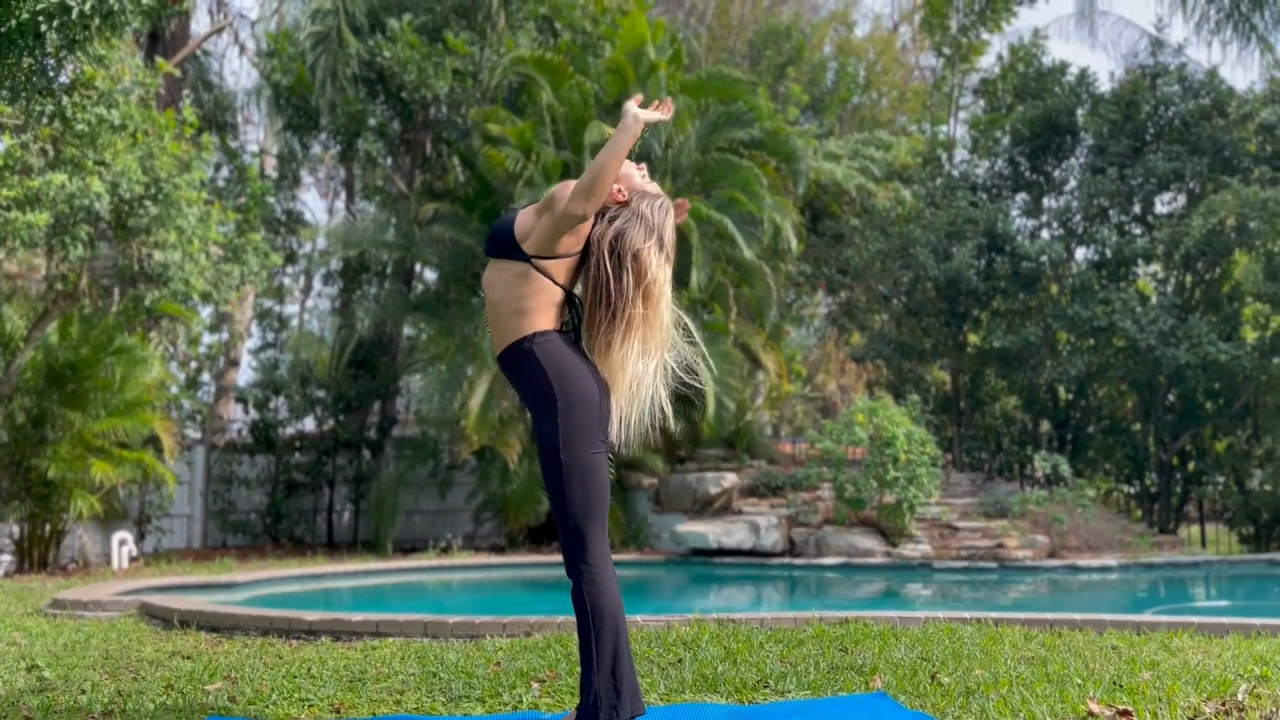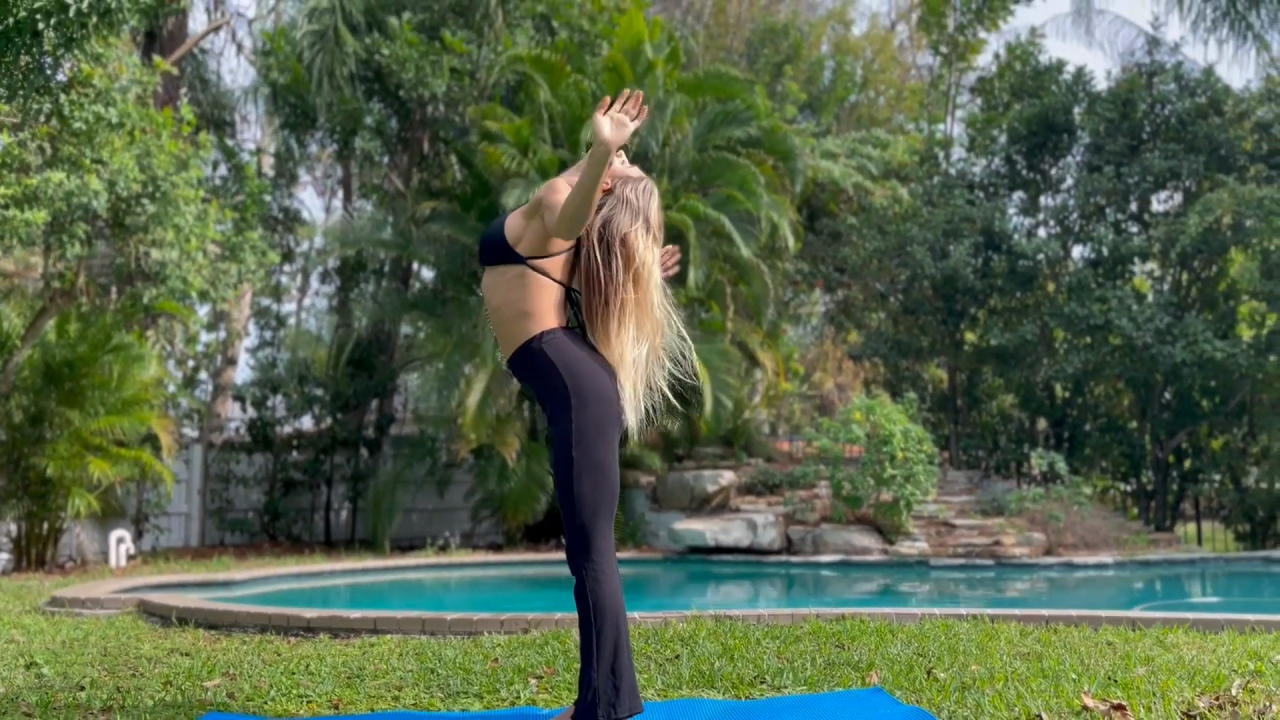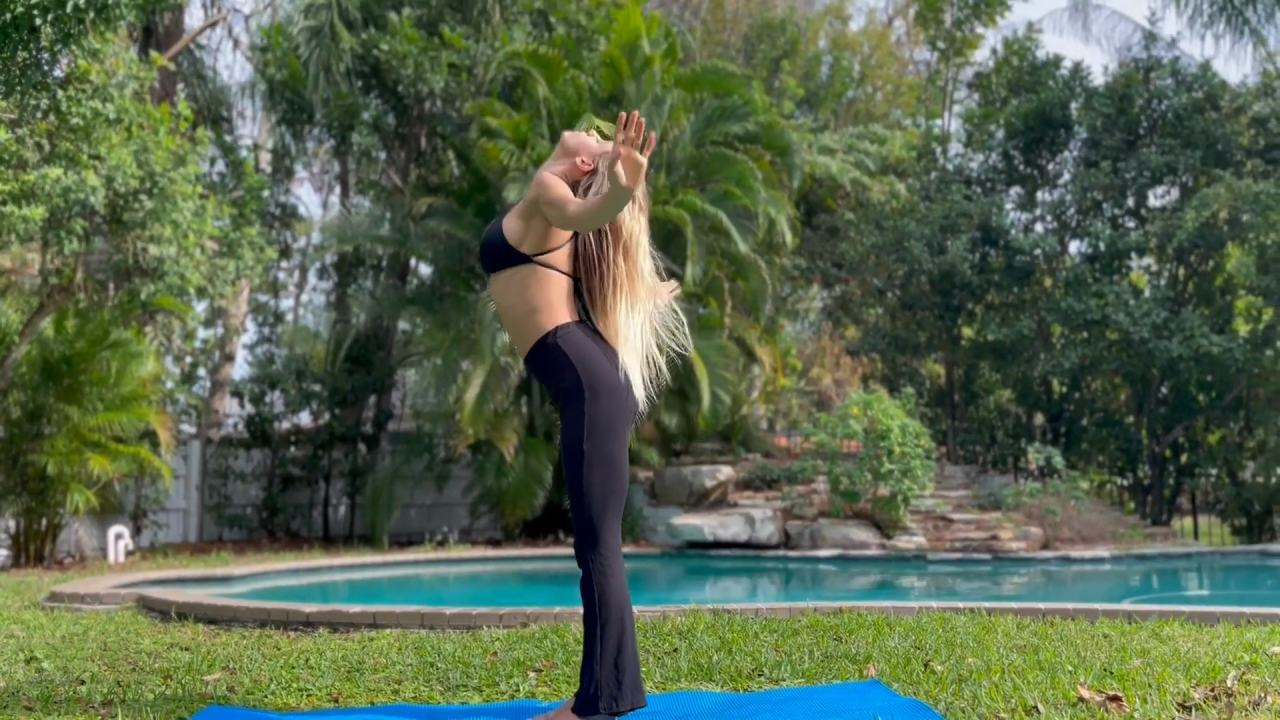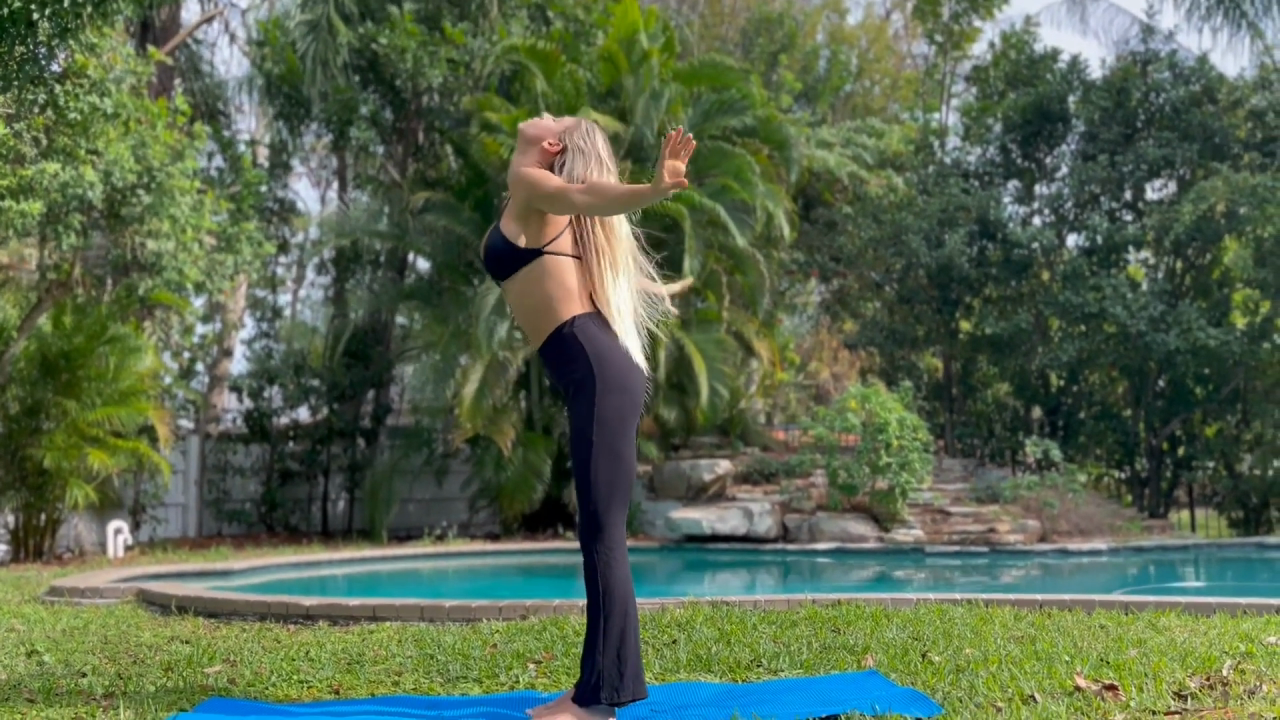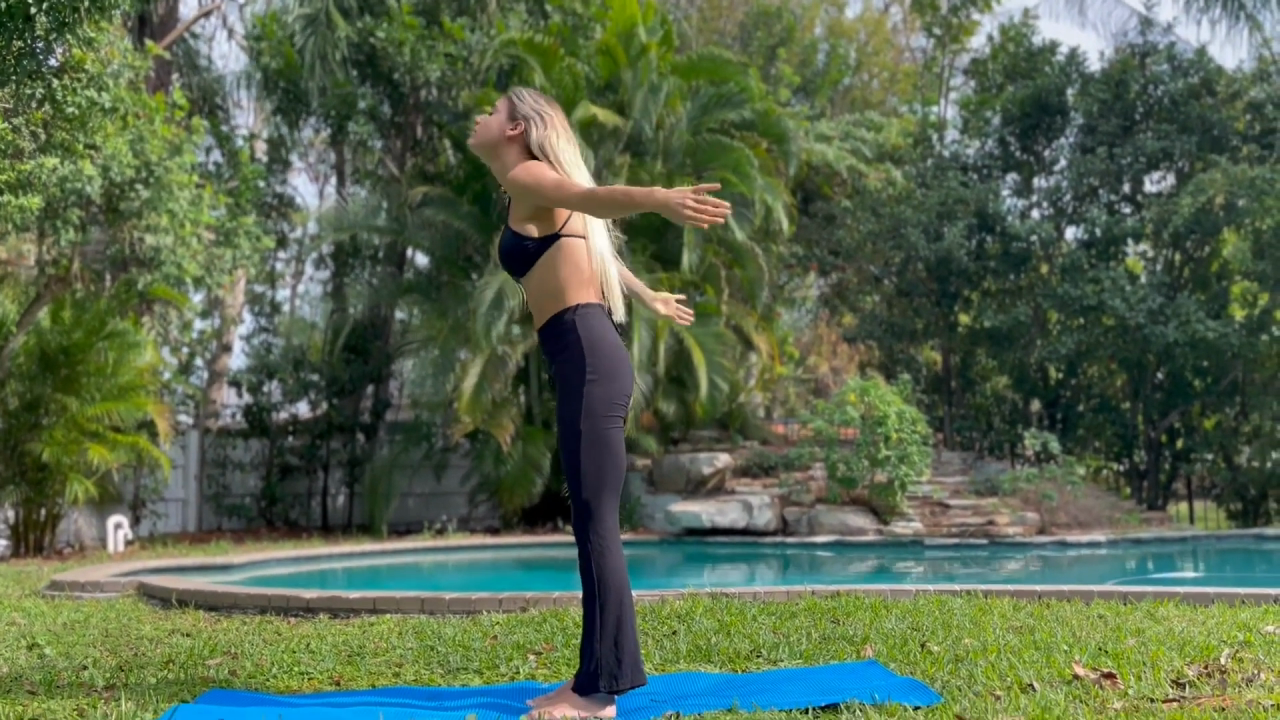
dt=0.3s
person 1, frame 1
left shoulder: (566, 206)
right shoulder: (578, 223)
left elbow: (580, 202)
left wrist: (632, 122)
left hip: (561, 390)
right hip: (562, 389)
left knee: (586, 553)
right knee: (584, 552)
person 1, frame 2
left shoulder: (554, 194)
right shoulder: (552, 217)
left elbow: (572, 221)
left wrist: (604, 155)
left hip: (576, 389)
right hip: (576, 391)
left knee: (590, 550)
right knee: (588, 549)
person 1, frame 3
left shoulder: (549, 188)
right shoulder: (545, 207)
left elbow: (584, 215)
left wrist: (620, 191)
right wrist: (645, 294)
left hip: (589, 383)
right hip: (587, 385)
left knee: (598, 545)
right knee: (595, 543)
person 1, frame 4
left shoulder: (531, 182)
right shoulder: (532, 202)
left elbow: (589, 195)
right elbow: (596, 258)
left wrist: (655, 187)
right wrist: (656, 290)
left hip: (596, 373)
right hip: (592, 374)
left knee: (603, 536)
right knee: (599, 536)
person 1, frame 5
left shoulder: (527, 177)
right shoulder: (527, 194)
left elbow: (592, 197)
right elbow: (589, 243)
left wrist: (661, 200)
right wrist: (648, 295)
left hip: (586, 361)
right hip: (585, 360)
left knee: (595, 526)
right knee: (593, 525)
